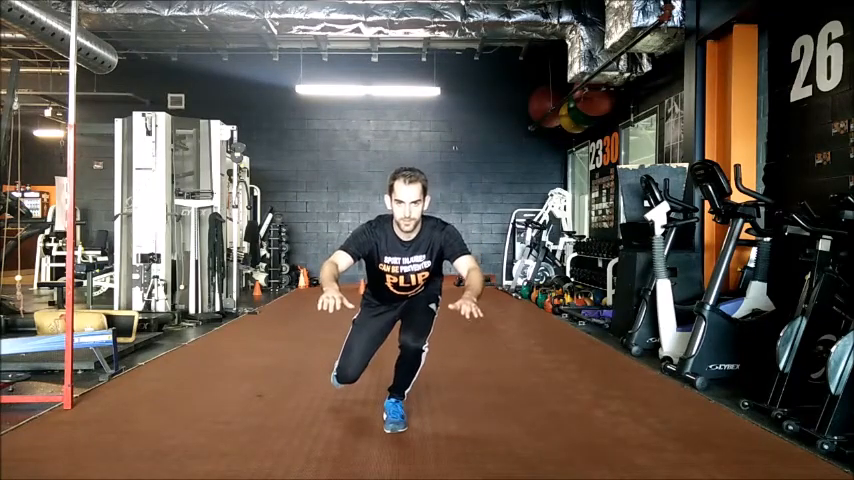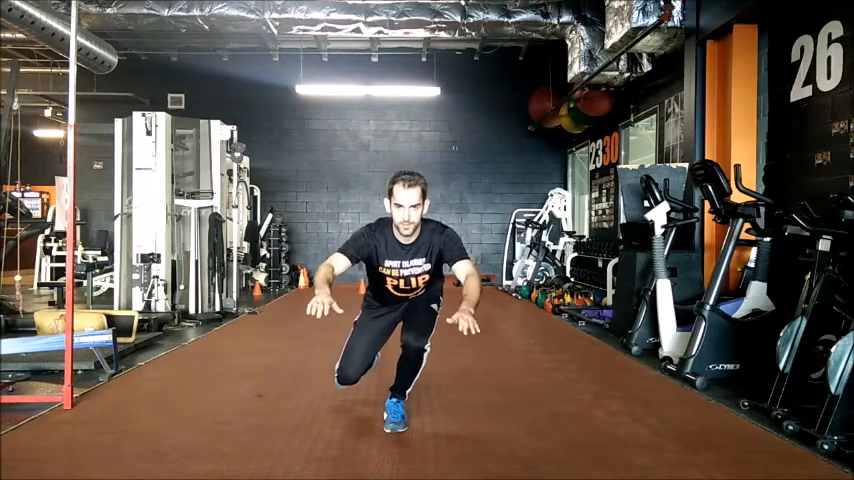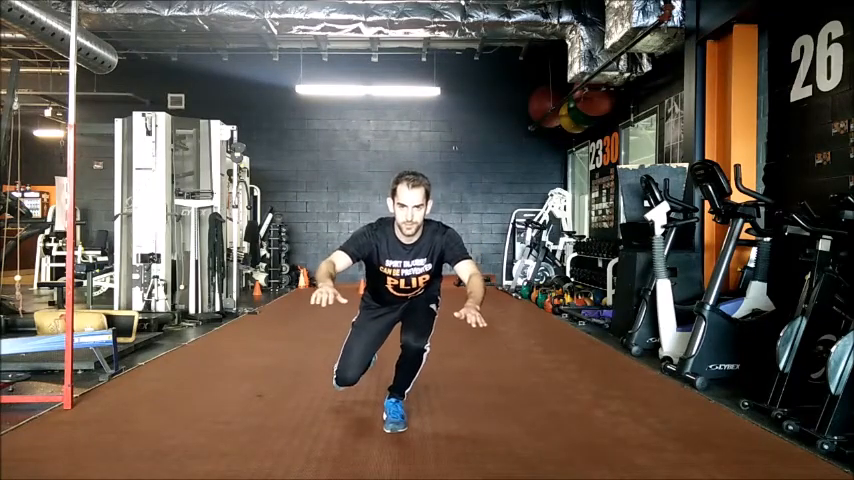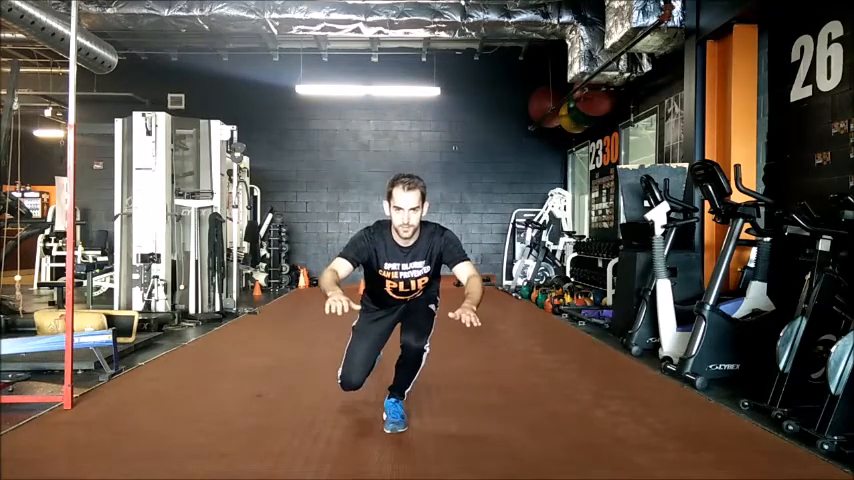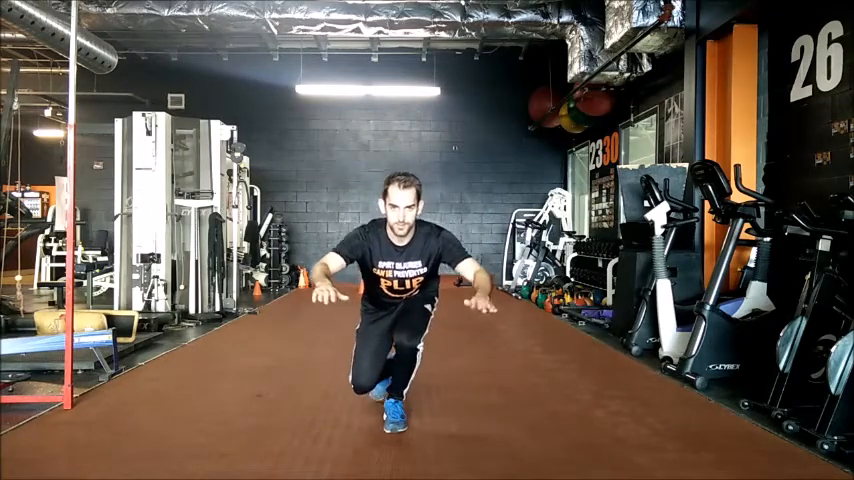
dt=0.4s
person 1, frame 1
left shoulder: (442, 233)
right shoulder: (371, 232)
left elbow: (471, 269)
right elbow: (333, 263)
left wrist: (468, 297)
right wrist: (330, 288)
left hip: (422, 298)
right hip: (379, 301)
left knee: (413, 343)
right knee: (347, 375)
left ankle: (395, 401)
person 1, frame 2
left shoulder: (442, 236)
right shoulder: (371, 235)
left elbow: (470, 275)
right elbow: (330, 265)
left wrist: (466, 308)
right wrist: (323, 291)
left hip: (423, 300)
right hip: (380, 303)
left knee: (415, 343)
right knee: (347, 376)
left ankle: (396, 400)
right ankle: (371, 355)
person 1, frame 3
left shoulder: (443, 237)
right shoulder: (372, 234)
left elbow: (472, 274)
right elbow: (331, 263)
left wrist: (472, 304)
right wrist: (326, 283)
left hip: (421, 300)
right hip: (378, 303)
left knee: (415, 343)
right knee: (346, 377)
left ankle: (395, 400)
right ankle: (367, 354)
person 1, frame 4
left shoulder: (440, 238)
right shoulder: (369, 238)
left elbow: (471, 277)
right elbow: (331, 272)
left wrist: (468, 305)
right wrist: (335, 293)
left hip: (420, 301)
right hip: (378, 305)
left knee: (415, 343)
right knee: (350, 381)
left ankle: (395, 400)
right ankle: (369, 353)
person 1, frame 5
left shoulder: (437, 238)
right shoulder: (365, 237)
left elbow: (477, 272)
right elbow: (322, 266)
left wrist: (481, 293)
right wrist: (323, 282)
left hip: (418, 301)
right hip: (377, 306)
left knee: (407, 342)
right knee: (363, 384)
left ankle: (394, 400)
right ankle: (387, 367)
